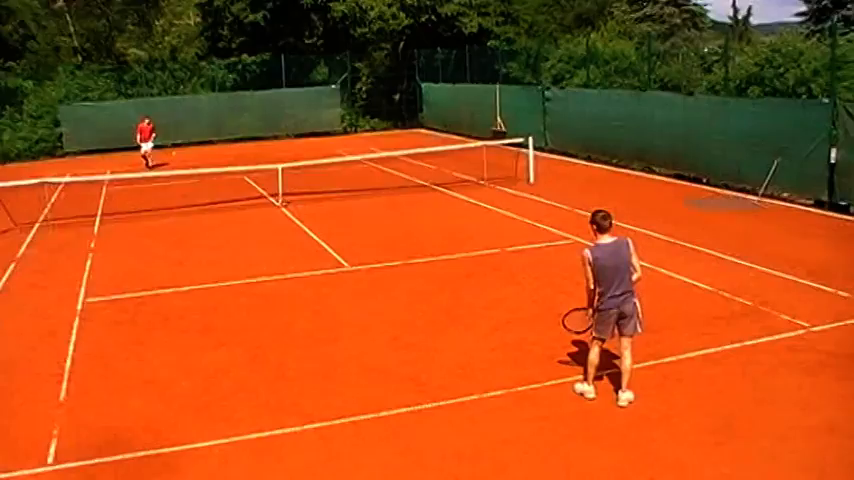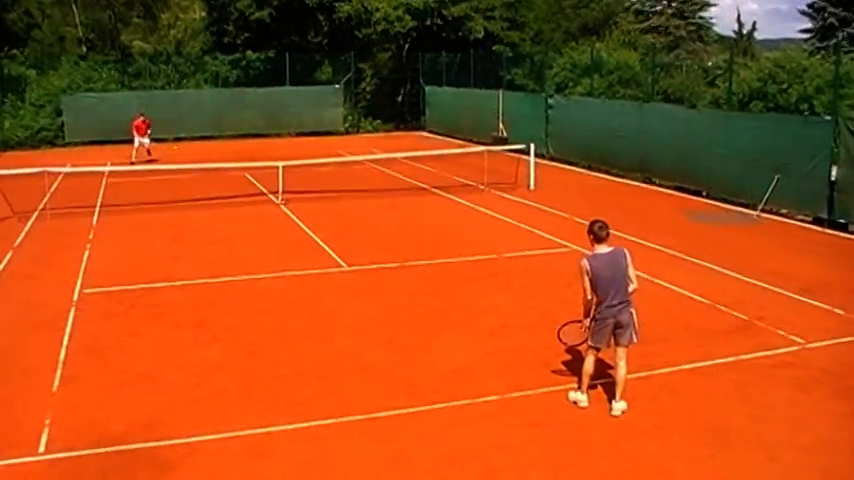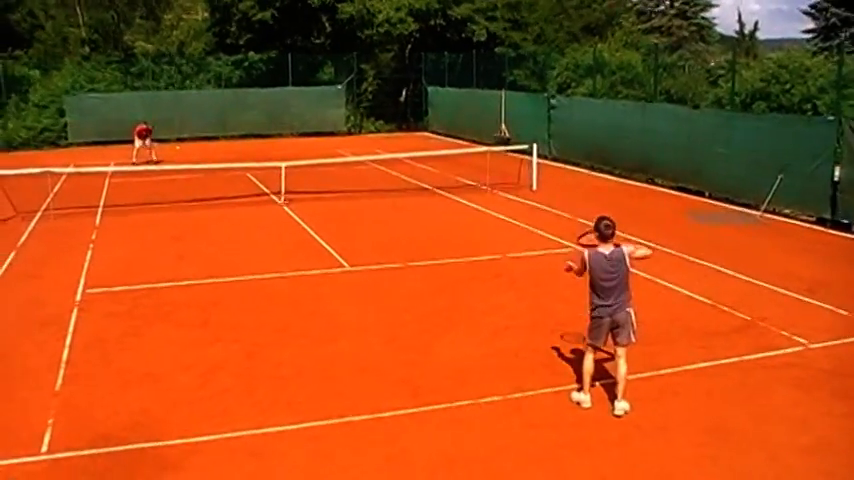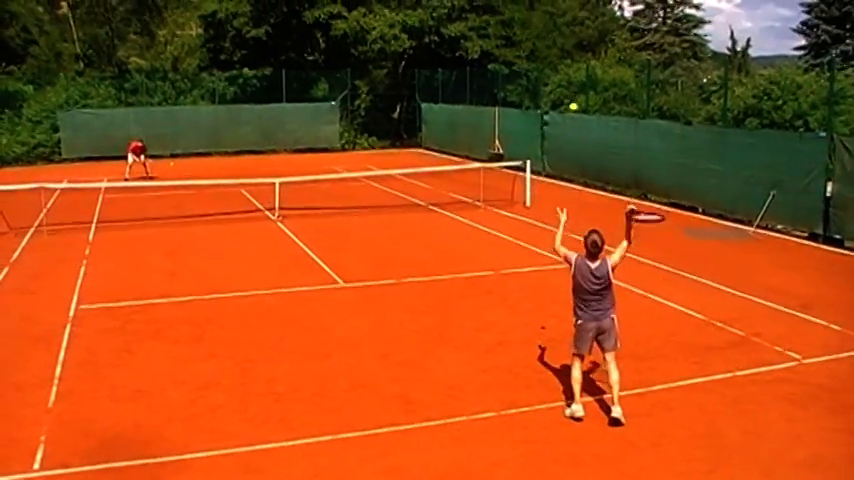
dt=0.5s
person 1, frame 1
left shoulder: (589, 253)
right shoulder: (627, 243)
left elbow: (591, 286)
right elbow: (637, 274)
left wrist: (590, 306)
left hip: (606, 306)
right hip: (628, 302)
left knee: (596, 345)
right knee: (626, 348)
left ankle: (588, 386)
right ankle: (624, 392)
person 1, frame 2
left shoulder: (586, 263)
right shoulder: (623, 254)
left elbow: (588, 297)
right elbow: (634, 285)
left wrist: (586, 317)
left hip: (603, 316)
right hip: (624, 313)
left knee: (591, 354)
right knee: (621, 358)
left ankle: (582, 394)
right ankle: (618, 402)
person 1, frame 3
left shoulder: (589, 255)
right shoulder: (624, 252)
left elbow: (579, 272)
right elbow: (648, 252)
left wrist: (572, 266)
left hip: (600, 315)
right hip: (622, 313)
left knee: (590, 352)
right knee: (621, 357)
left ankle: (585, 395)
right ankle: (620, 402)
person 1, frame 4
left shoulder: (576, 262)
right shoulder: (608, 265)
left elbow: (557, 247)
right elbow: (626, 243)
left wrist: (562, 222)
right wrist: (629, 219)
left hip: (584, 322)
right hip: (607, 320)
left knee: (577, 363)
right knee: (611, 363)
left ankle: (576, 405)
right ankle: (616, 406)
